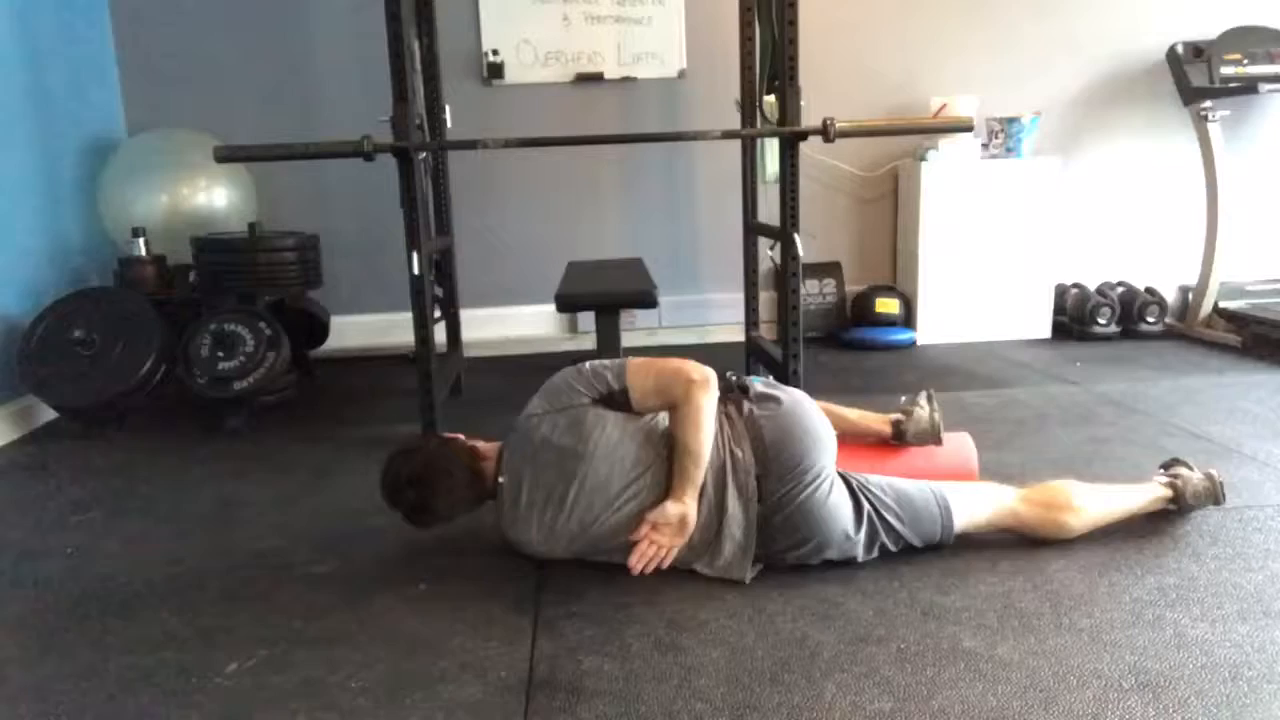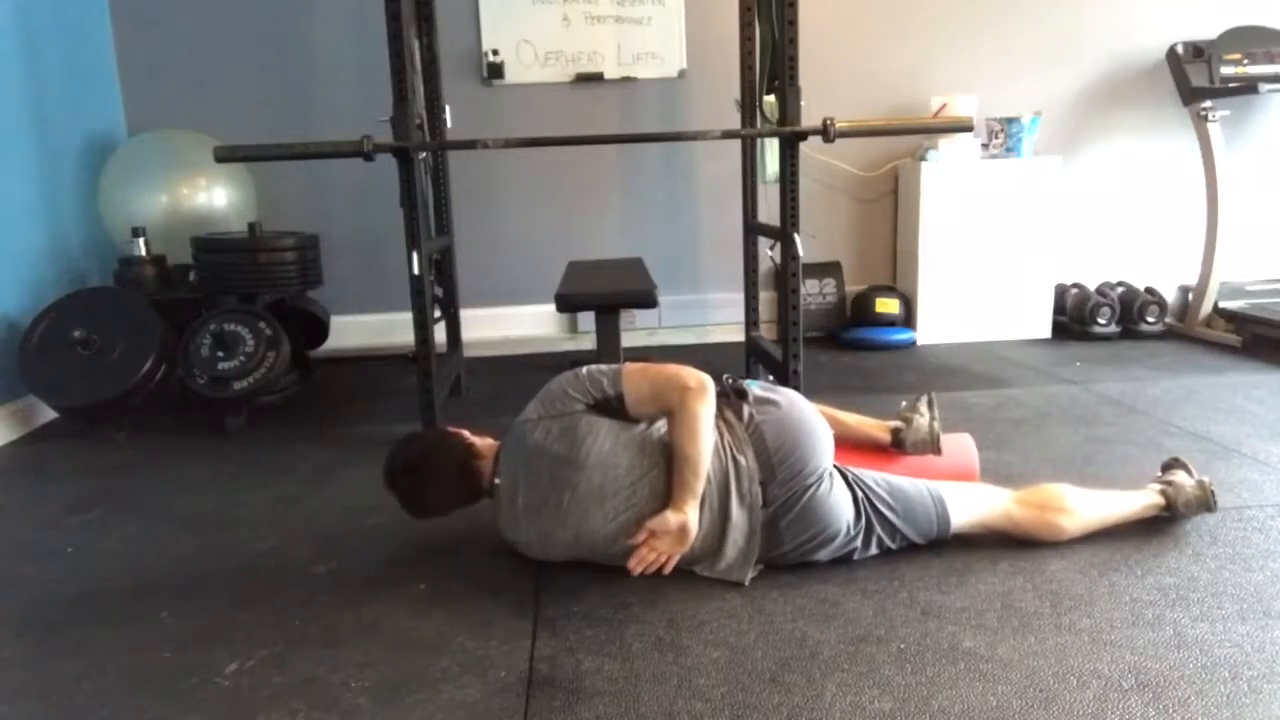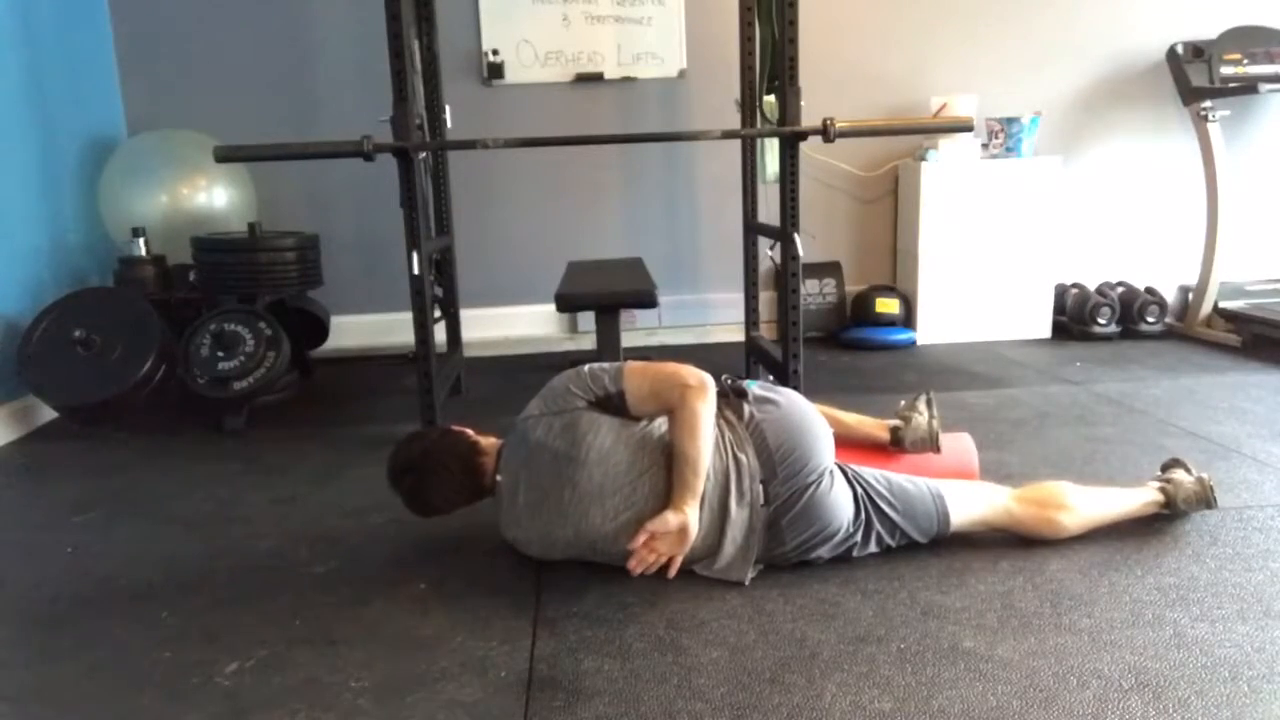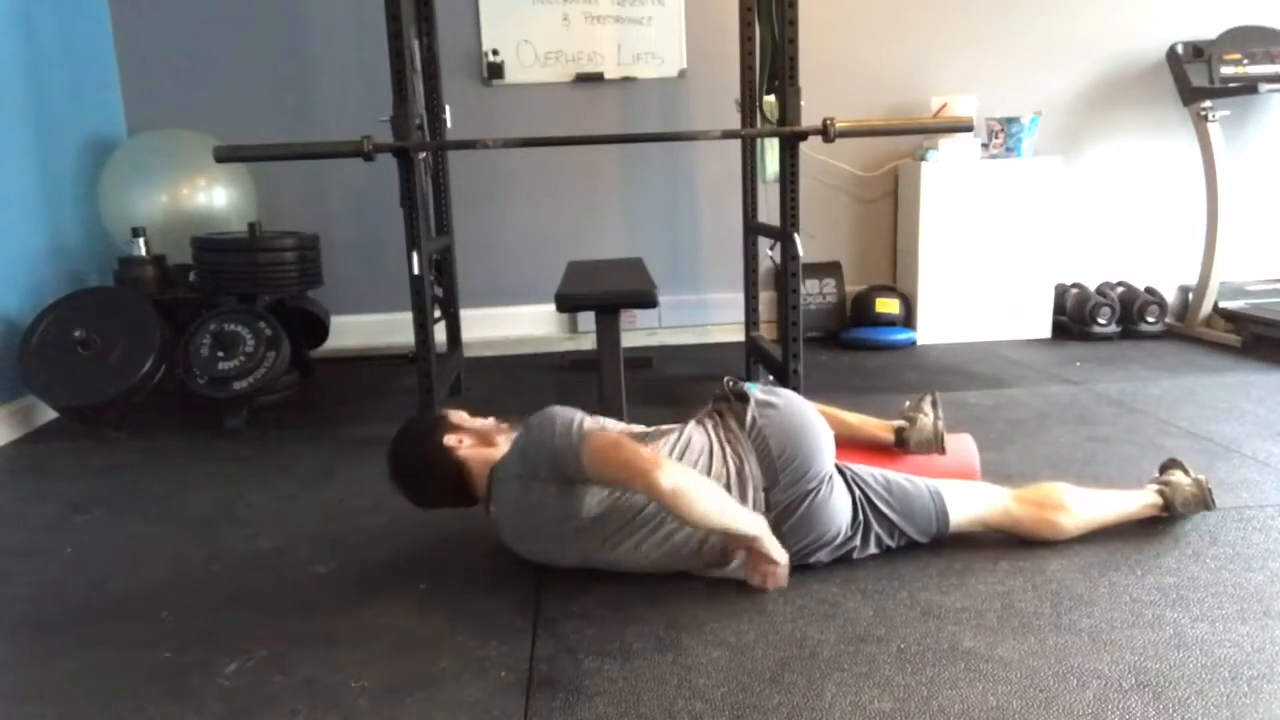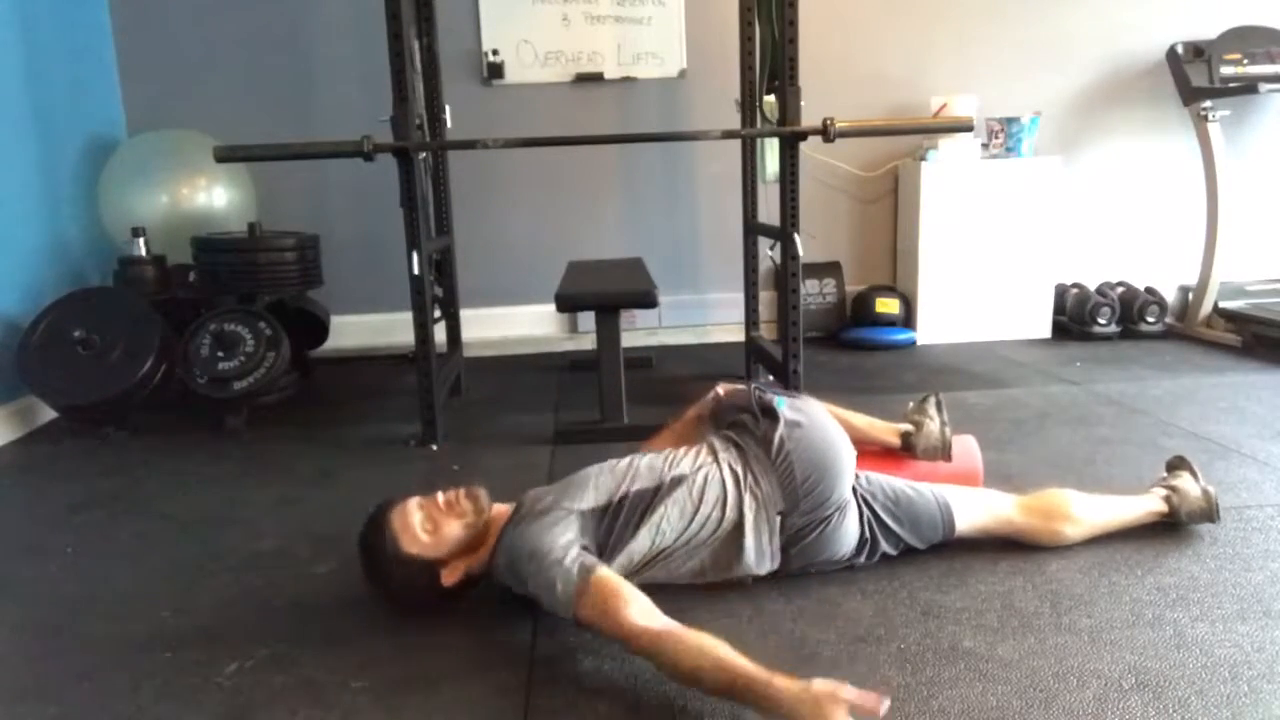
dt=1s
person 1, frame 1
left shoulder: (524, 533)
right shoulder: (555, 400)
right elbow: (695, 380)
right wrist: (683, 497)
left hip: (787, 522)
right hip: (770, 424)
left knee: (1002, 509)
left ankle: (1167, 488)
person 1, frame 2
left shoulder: (522, 534)
right shoulder: (553, 404)
right elbow: (691, 388)
right wrist: (683, 505)
left hip: (789, 524)
right hip: (766, 426)
left knee: (1004, 510)
left ankle: (1162, 494)
person 1, frame 3
left shoulder: (522, 534)
right shoulder: (554, 402)
right elbow: (692, 386)
right wrist: (684, 505)
left hip: (785, 521)
right hip: (777, 454)
left ankle: (1158, 492)
person 1, frame 4
left shoulder: (514, 530)
right shoulder: (540, 437)
right elbow: (654, 475)
right wrist: (755, 532)
right hip: (802, 516)
left ankle: (925, 440)
person 1, frame 5
left shoulder: (530, 523)
right shoulder: (536, 555)
right elbow: (646, 633)
left wrist: (699, 412)
left hip: (783, 455)
right hip: (805, 526)
right knee: (1008, 513)
